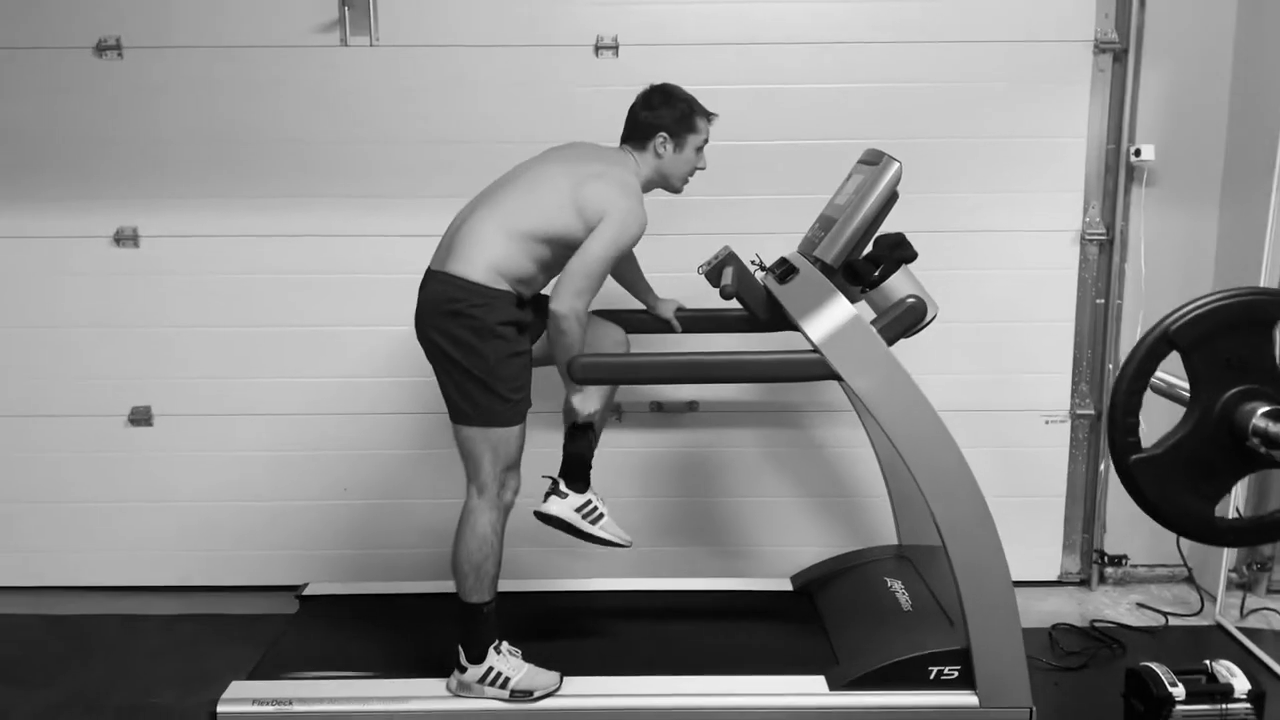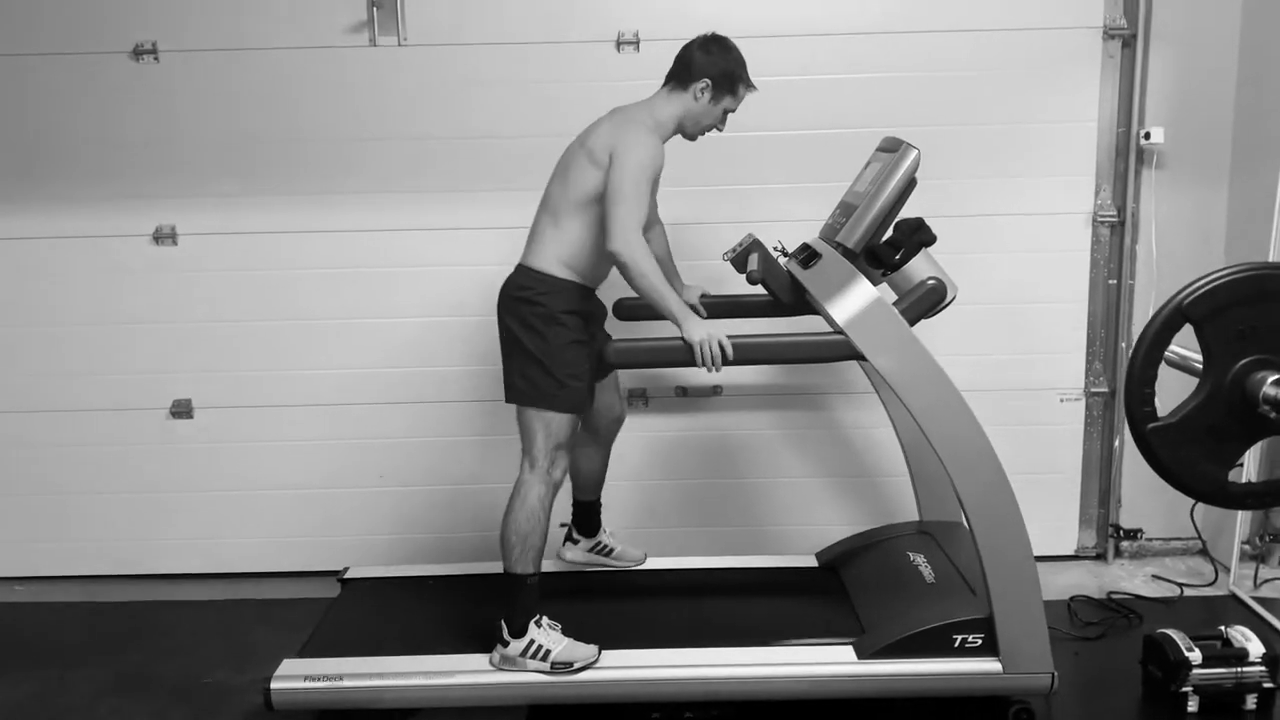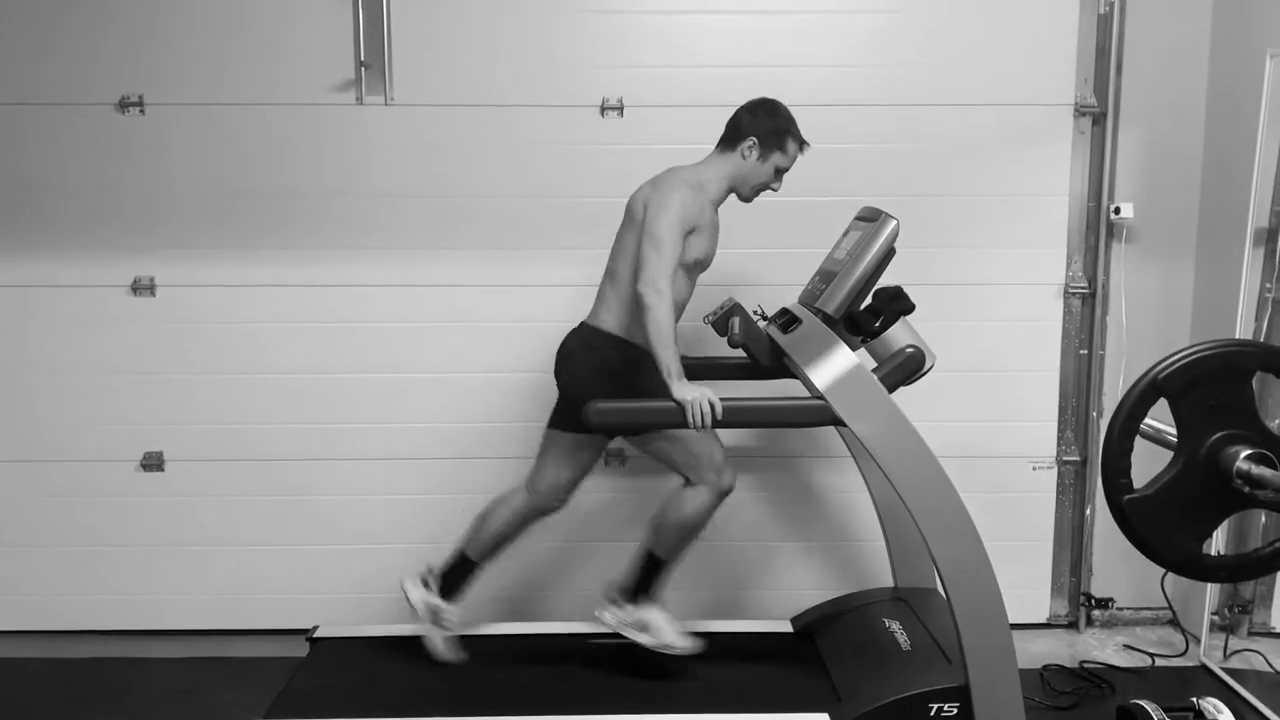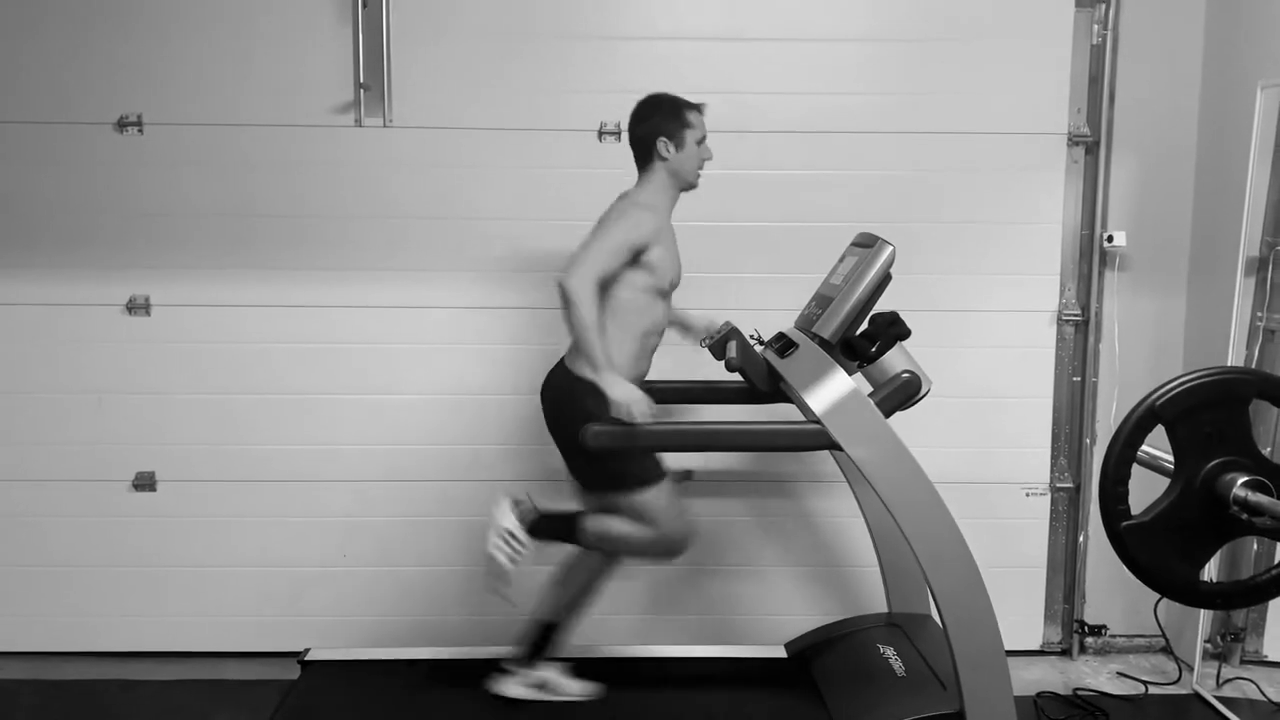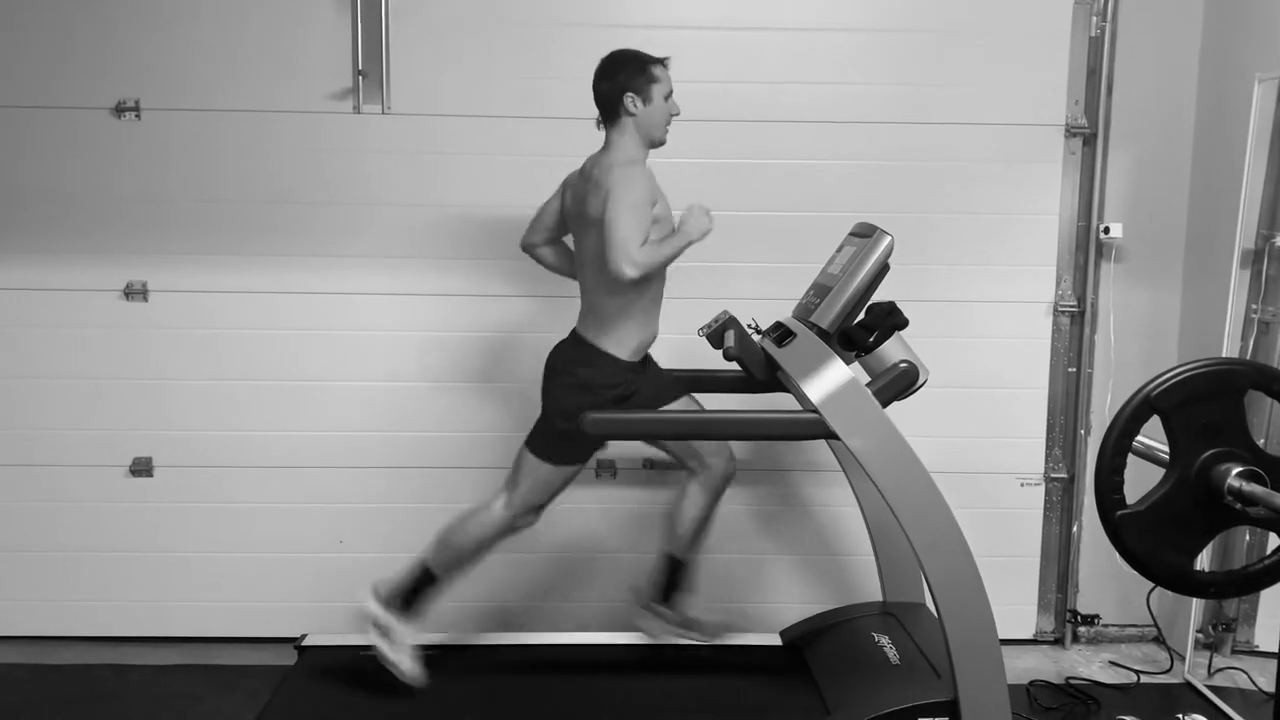
dt=1s
person 1, frame 1
left shoulder: (595, 162)
right shoulder: (628, 203)
right elbow: (565, 305)
left wrist: (653, 302)
right wrist: (577, 392)
left hip: (471, 295)
right hip: (469, 309)
left knee: (609, 341)
right knee: (495, 489)
left ankle: (570, 490)
right ankle: (476, 660)
person 1, frame 2
left shoulder: (633, 129)
right shoulder: (640, 139)
left elbow: (647, 225)
right elbow: (624, 243)
left wrist: (679, 289)
right wrist: (685, 321)
left hip: (571, 300)
right hip: (546, 303)
left knee: (605, 419)
right knee: (547, 466)
left ankle: (584, 535)
right ankle: (519, 633)
person 1, frame 3
left shoulder: (687, 193)
right shoulder: (683, 196)
right elbow: (649, 288)
left wrist: (667, 370)
right wrist: (677, 382)
left hip: (603, 356)
right hip: (608, 360)
left knee: (543, 493)
right knee: (714, 478)
left ankle: (441, 592)
right ankle: (633, 600)
person 1, frame 4
left shoulder: (645, 216)
right shoulder: (639, 214)
right elbow: (574, 281)
left wrist: (682, 324)
right wrist: (608, 377)
left hip: (596, 396)
right hip: (586, 398)
left knee: (613, 532)
right knee: (669, 534)
left ankle: (529, 665)
right ankle: (531, 521)
person 1, frame 5
left shoulder: (595, 173)
right shoulder: (626, 174)
left elbow: (535, 241)
right elbow: (628, 266)
right wrist: (689, 233)
left hip: (627, 365)
right hip: (592, 373)
left knee: (718, 463)
right knee: (521, 507)
left ankle: (662, 601)
right ankle: (397, 606)
